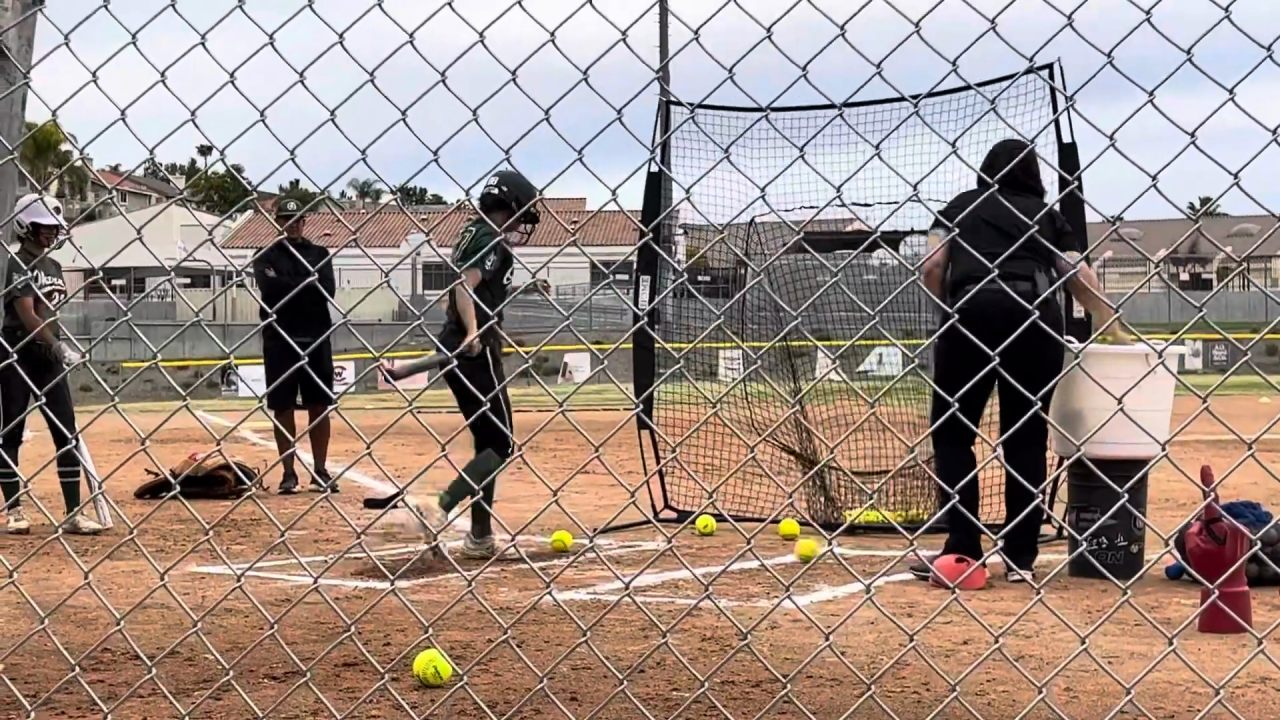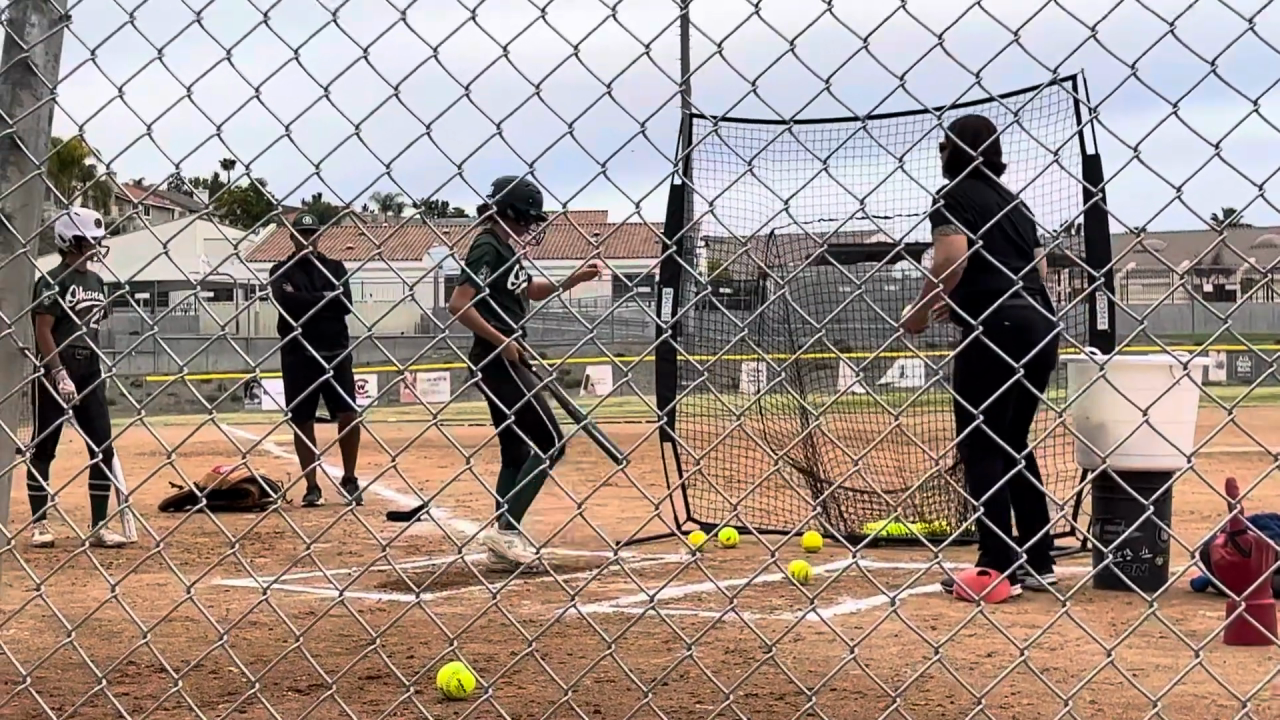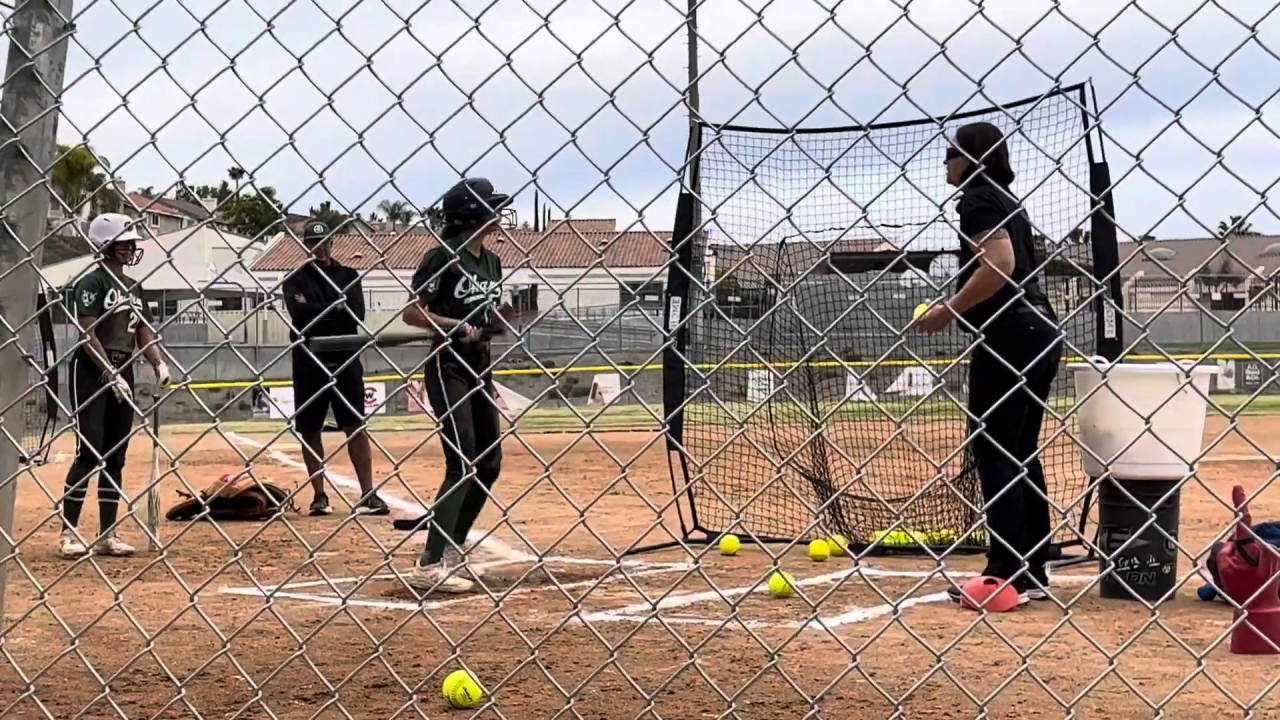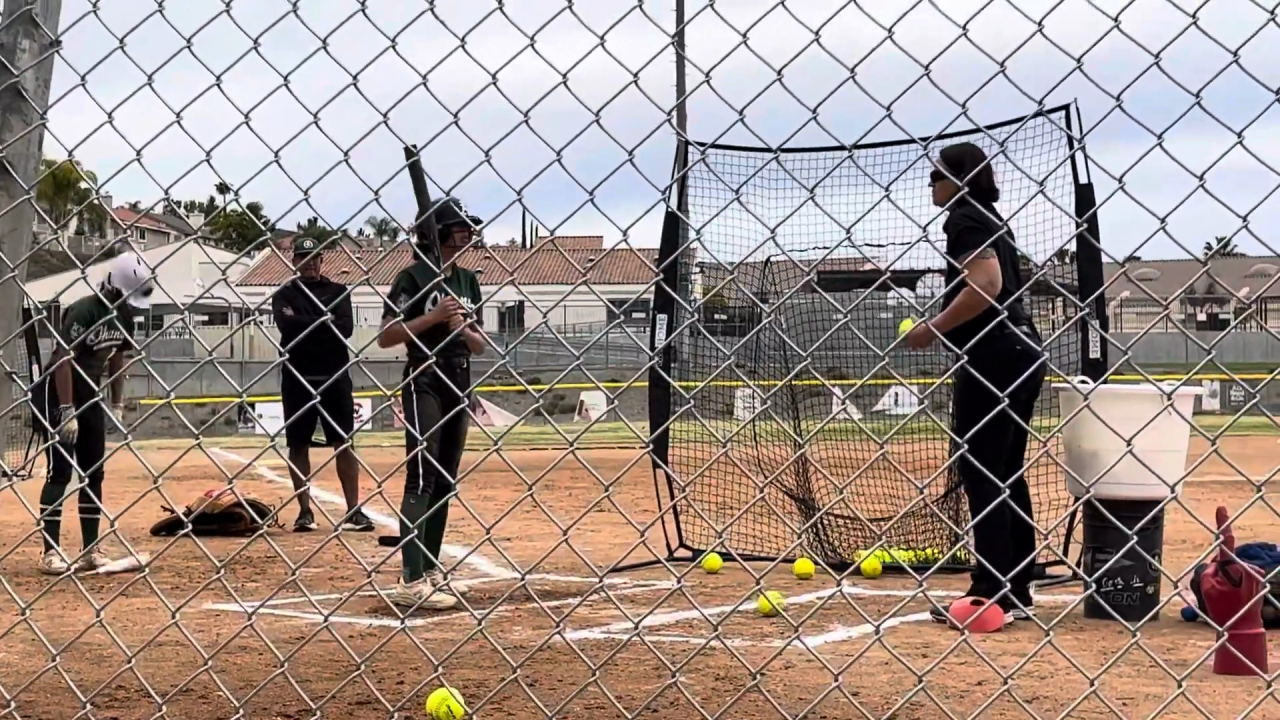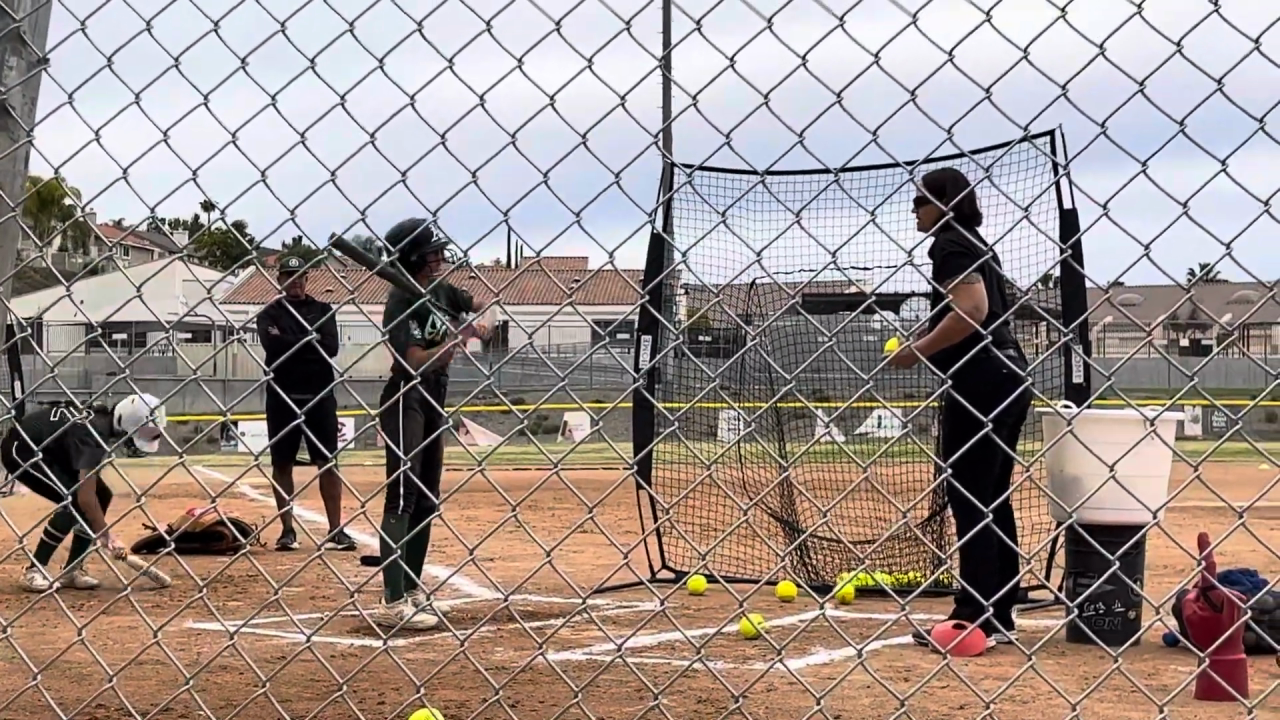
dt=0.7s
person 1, frame 1
left shoulder: (961, 205)
right shoulder: (1046, 214)
left elbow: (932, 266)
right elbow: (1082, 279)
left wrist: (950, 312)
right wrist: (1115, 332)
left hip: (975, 310)
right hip: (1036, 313)
left knee: (952, 431)
right knee: (1026, 436)
left ankle: (965, 551)
right ankle: (1021, 557)
person 1, frame 2
left shoulder: (953, 196)
right shoulder: (1014, 201)
left elbow: (951, 261)
right elbow: (1040, 271)
left wrist: (921, 311)
left hip: (995, 328)
right hip: (1040, 325)
left knee: (981, 448)
right knee: (1016, 445)
left ankle: (999, 569)
right ankle: (1038, 563)
person 1, frame 3
left shoulder: (978, 198)
right shoulder: (1005, 199)
left elbow: (999, 265)
left wrist: (947, 310)
left hip: (1009, 335)
right hip: (1038, 331)
left knee: (994, 453)
right knee: (1020, 453)
left ankle: (1008, 575)
right ankle: (1032, 571)
person 1, frame 4
left shoulder: (966, 218)
right shoulder: (991, 219)
left elbow: (987, 286)
left wrist: (933, 328)
left hip: (992, 355)
right hip: (1019, 351)
left knee: (979, 472)
right knee: (1006, 474)
left ankle: (991, 595)
right ankle: (1015, 591)
person 1, frame 5
left shoulder: (950, 243)
right shoulder: (976, 244)
left elbow: (973, 310)
left wrist: (919, 350)
right wrist: (929, 343)
left hip: (980, 379)
right hip: (1006, 375)
left knee: (968, 498)
right knee: (992, 499)
left ankle: (975, 620)
right ankle: (998, 615)
person 2, frame 1
left shoulder: (475, 234)
right shoulder: (495, 239)
right elbow: (464, 287)
left wrist: (521, 287)
right wrist: (471, 331)
left hip: (465, 350)
right hip: (476, 351)
left knee: (491, 440)
right knee: (500, 443)
left ankle: (481, 536)
right ankle: (442, 510)
person 2, frame 2
left shoulder: (506, 249)
right shoulder: (489, 248)
left elbow: (527, 291)
right elbow: (458, 305)
left wrist: (575, 280)
right wrist: (503, 341)
left hip: (497, 361)
right hip: (499, 360)
left knee: (517, 453)
right knee: (550, 444)
left ankle: (503, 547)
right ankle: (505, 529)
person 2, frame 3
left shoulder: (492, 261)
right shoulder: (441, 257)
right elbow: (411, 314)
left wrist: (500, 320)
right wrist: (454, 325)
left hip: (480, 367)
right hip: (447, 368)
left knee: (488, 465)
right knee: (463, 466)
left ankle: (451, 548)
right ankle: (428, 565)
person 2, frame 4
left shoulder: (468, 280)
right shoulder: (413, 277)
left elbow: (480, 345)
right elbow: (385, 337)
left wrist: (465, 329)
right wrist: (434, 316)
left hip: (459, 383)
right hip: (423, 383)
left knee: (445, 482)
right knee: (421, 481)
left ankle: (430, 570)
right ankle: (410, 582)
person 2, frame 5
left shoulder: (440, 290)
right shoulder: (401, 302)
right elbow: (420, 364)
left wrist: (480, 324)
right wrist: (461, 336)
left hip: (433, 403)
right hip: (405, 403)
left knee: (427, 500)
right knee: (402, 499)
left ankle: (412, 589)
right ankle: (393, 602)
person 3, frame 1
left shoulder: (53, 266)
left wrist: (57, 351)
right wrist: (61, 349)
left hip: (48, 356)
left knee: (66, 434)
left ankle: (73, 513)
person 3, frame 2
left shoulder: (96, 281)
right shoulder: (53, 280)
right elbow: (43, 332)
right wrist: (59, 374)
left hip: (90, 370)
right hip: (57, 370)
left knee: (103, 448)
right knee: (44, 449)
left ankle: (99, 526)
right ankle: (39, 524)
person 3, frame 3
left shoulder: (133, 287)
right shoulder: (91, 283)
left elbow: (144, 333)
right elbow: (88, 335)
left wrist: (160, 364)
right wrist: (111, 375)
left hip: (122, 375)
right hip: (92, 373)
left knee: (115, 456)
right knee: (89, 452)
left ankle: (107, 535)
right ankle: (68, 531)
person 3, frame 4
left shoulder: (124, 316)
right shoulder: (83, 311)
right elbow: (62, 362)
left wrist: (117, 404)
right wrist: (66, 412)
left hip: (90, 397)
right hip: (57, 395)
left knee: (93, 473)
right knee: (60, 471)
left ankle: (91, 550)
right ankle: (50, 552)
person 3, frame 5
left shoulder: (106, 417)
right shoulder: (97, 430)
right elbow: (86, 492)
right wrist: (107, 539)
left hip: (45, 447)
right hip: (19, 449)
left knee: (103, 496)
right knee: (72, 500)
left ankle: (73, 571)
right ankle: (34, 571)
person 4, frame 1
left shoulder: (319, 253)
right shoulder: (266, 256)
left elbow: (328, 291)
right elbow: (270, 287)
left wrist: (289, 289)
right wrist: (307, 284)
left hip: (315, 339)
right hip: (280, 340)
left knee: (320, 407)
right knee: (282, 408)
left ankle: (320, 471)
right ankle: (288, 473)
person 4, frame 2
left shoulder: (335, 267)
right shoulder: (281, 271)
left elbow: (345, 304)
right elbow: (286, 302)
left wrist: (306, 302)
right wrist: (324, 298)
left hip: (335, 352)
right hip: (298, 354)
left knee: (349, 416)
right knee: (302, 421)
left ankle: (349, 478)
right ankle: (311, 486)
person 4, frame 3
left shoulder: (349, 275)
right shoulder: (294, 279)
left elbow: (357, 314)
right elbow: (300, 313)
left wrist: (319, 313)
right wrist: (336, 308)
left hip: (345, 361)
right hip: (309, 363)
left knee: (356, 427)
right knee: (310, 431)
left ankle: (368, 494)
right ankle: (319, 495)
person 4, frame 4
left shoulder: (338, 291)
right shoulder: (284, 294)
left elbow: (345, 328)
right elbow: (288, 326)
left wrist: (306, 325)
right wrist: (325, 322)
left hip: (334, 376)
right hip: (298, 378)
left knee: (344, 443)
right knee: (298, 445)
left ankle: (353, 511)
right ankle: (305, 511)
person 4, frame 5
left shoulder: (323, 310)
right shoulder: (270, 313)
left elbow: (331, 347)
right elbow: (272, 344)
left wrist: (291, 345)
right wrist: (310, 341)
left hip: (319, 396)
right hip: (283, 397)
left knee: (328, 463)
right knee: (282, 464)
left ankle: (335, 531)
right ankle: (287, 530)
